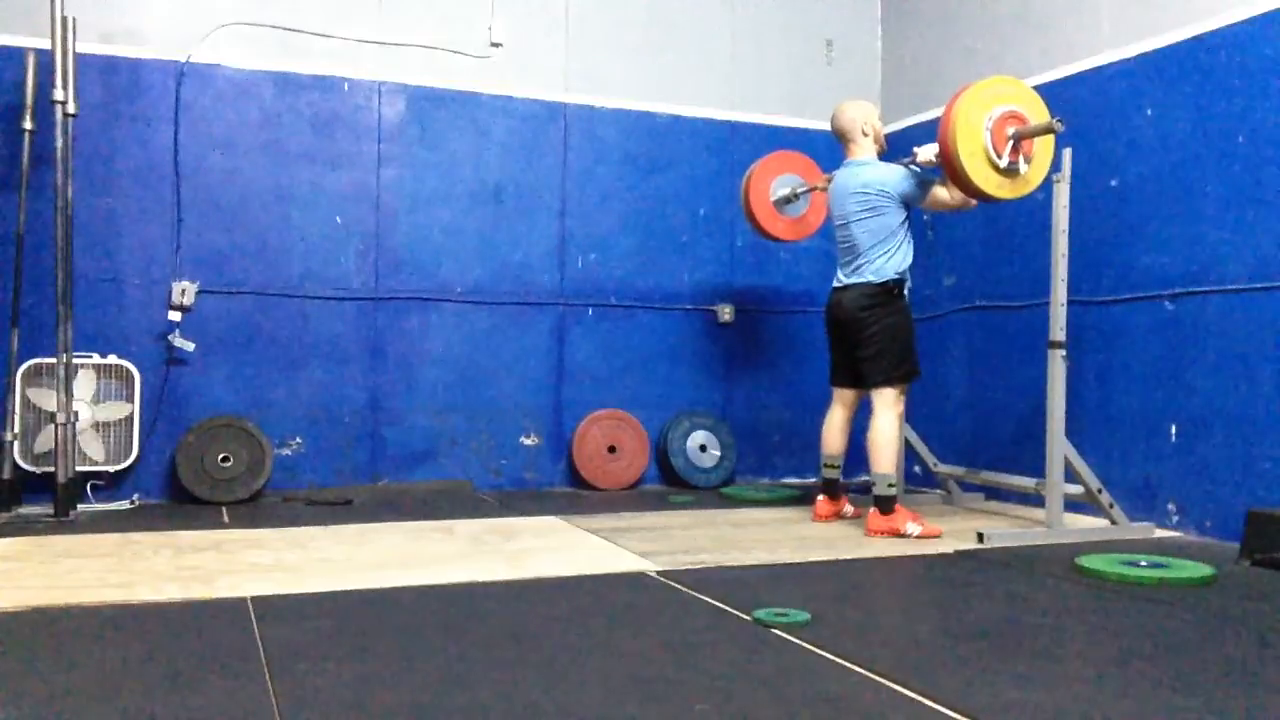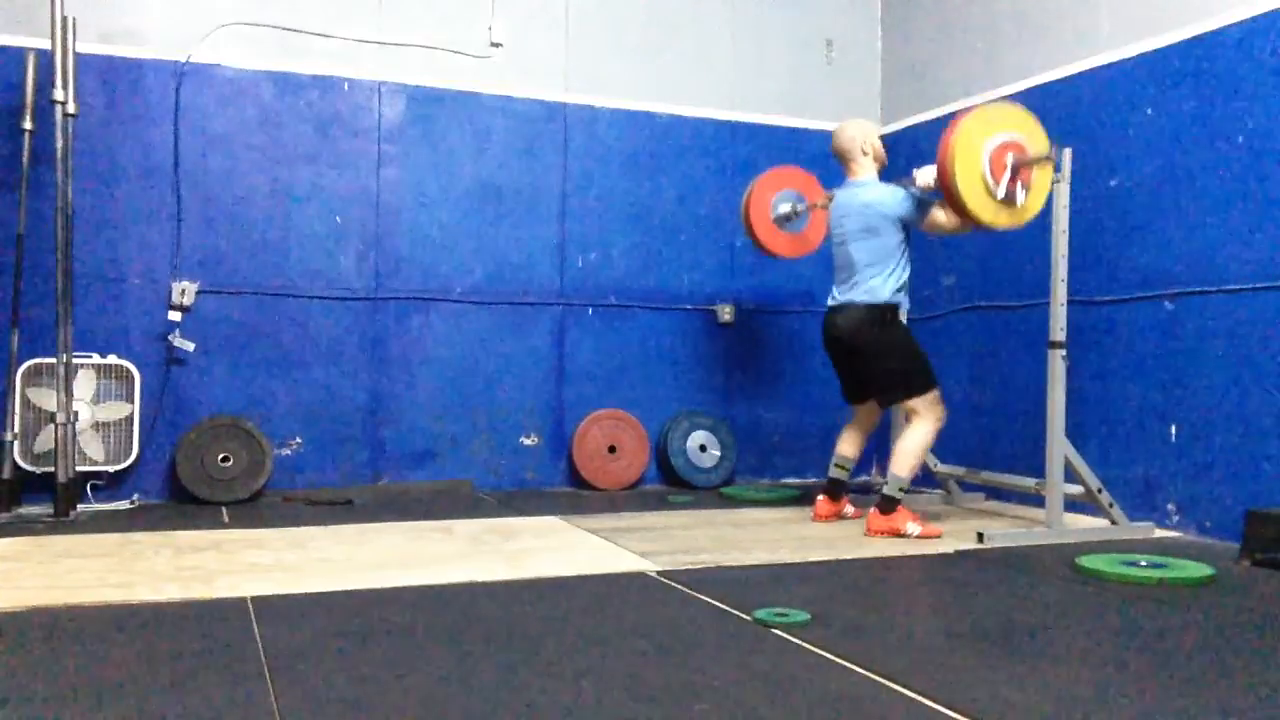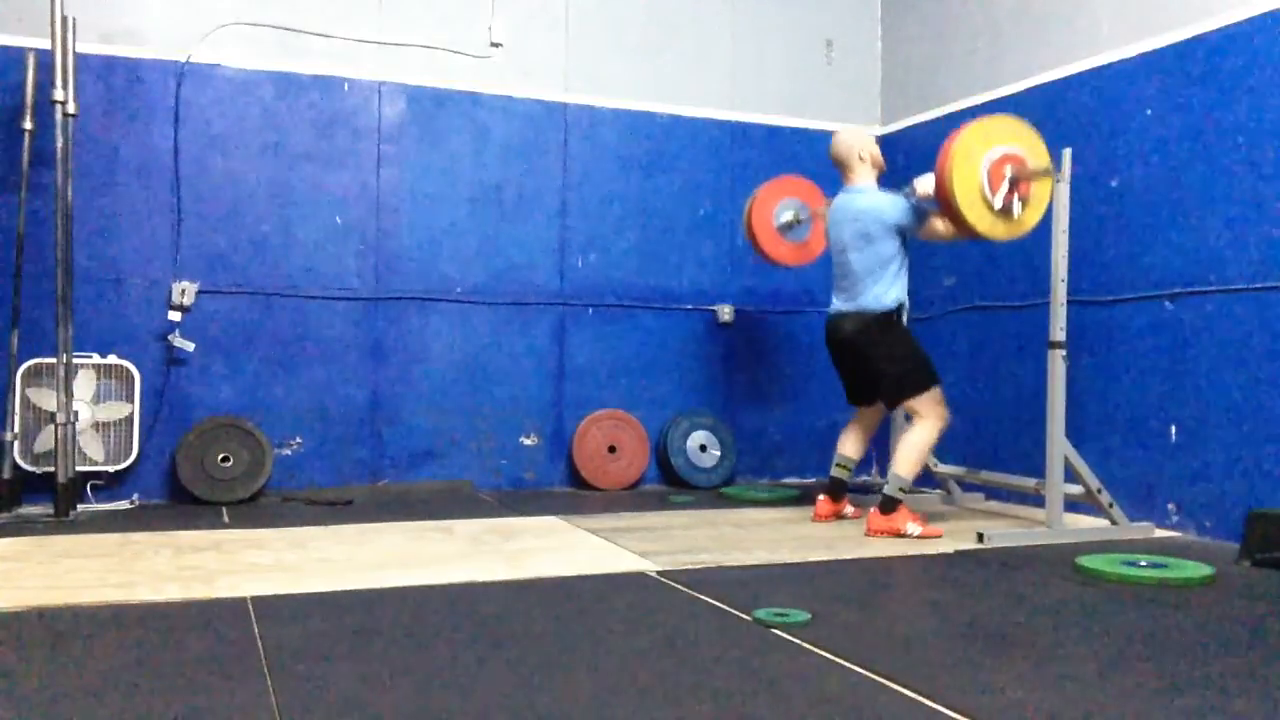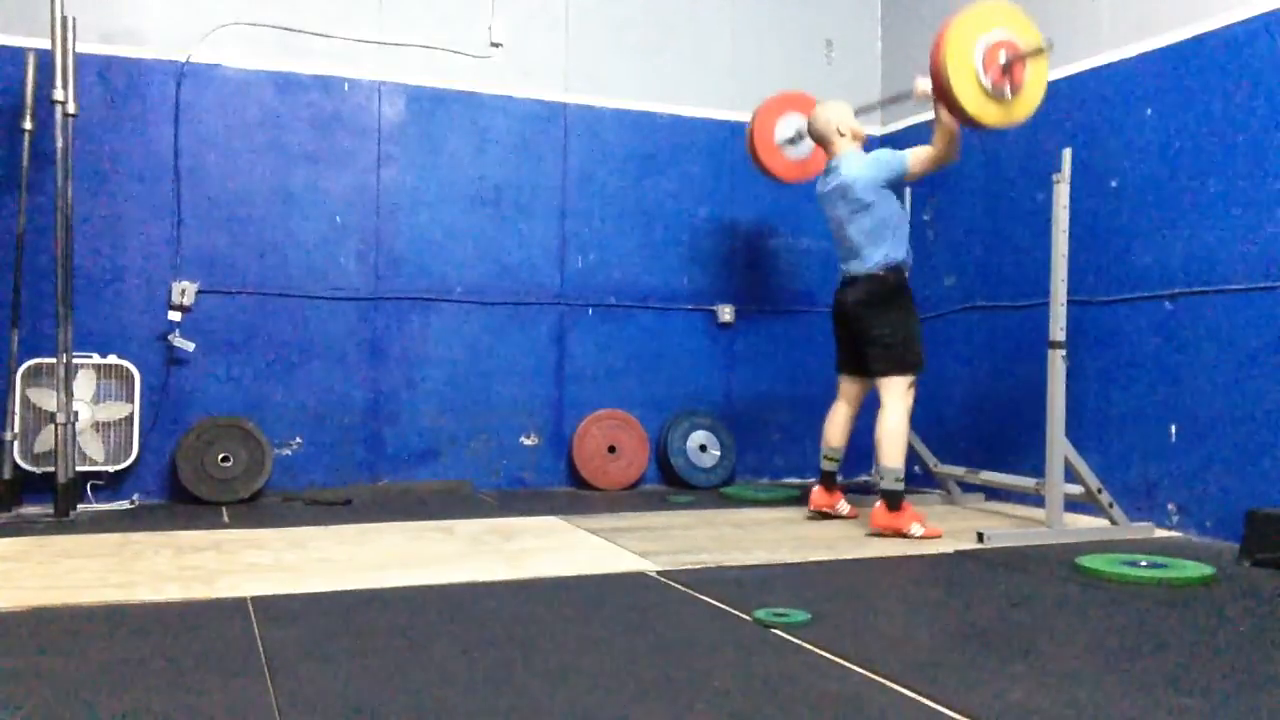
dt=0.3s
person 1, frame 1
left shoulder: (837, 183)
right shoulder: (891, 175)
right elbow: (960, 199)
right wrist: (942, 161)
left hip: (842, 299)
right hip: (878, 299)
left knee: (843, 401)
right knee: (888, 403)
left ankle: (829, 497)
right ankle: (885, 511)
person 1, frame 2
left shoulder: (840, 201)
right shoulder: (890, 197)
right elbow: (956, 223)
left hip: (838, 322)
right hip: (872, 321)
left knee: (868, 413)
right knee: (929, 413)
left ankle: (830, 497)
right ankle: (888, 511)
person 1, frame 3
left shoulder: (837, 208)
right shoulder: (887, 205)
right elbow: (951, 230)
right wrist: (933, 194)
left hip: (840, 327)
right hip: (875, 326)
left knee: (869, 414)
right knee: (931, 414)
left ankle: (831, 497)
right ankle: (889, 510)
person 1, frame 4
left shoulder: (827, 180)
right shoulder: (868, 167)
right elbow: (943, 152)
left wrist: (825, 130)
right wrist: (943, 101)
left hip: (851, 294)
right hip: (884, 293)
left knee: (847, 396)
right knee: (897, 397)
left ankle: (825, 492)
right ankle: (891, 510)
